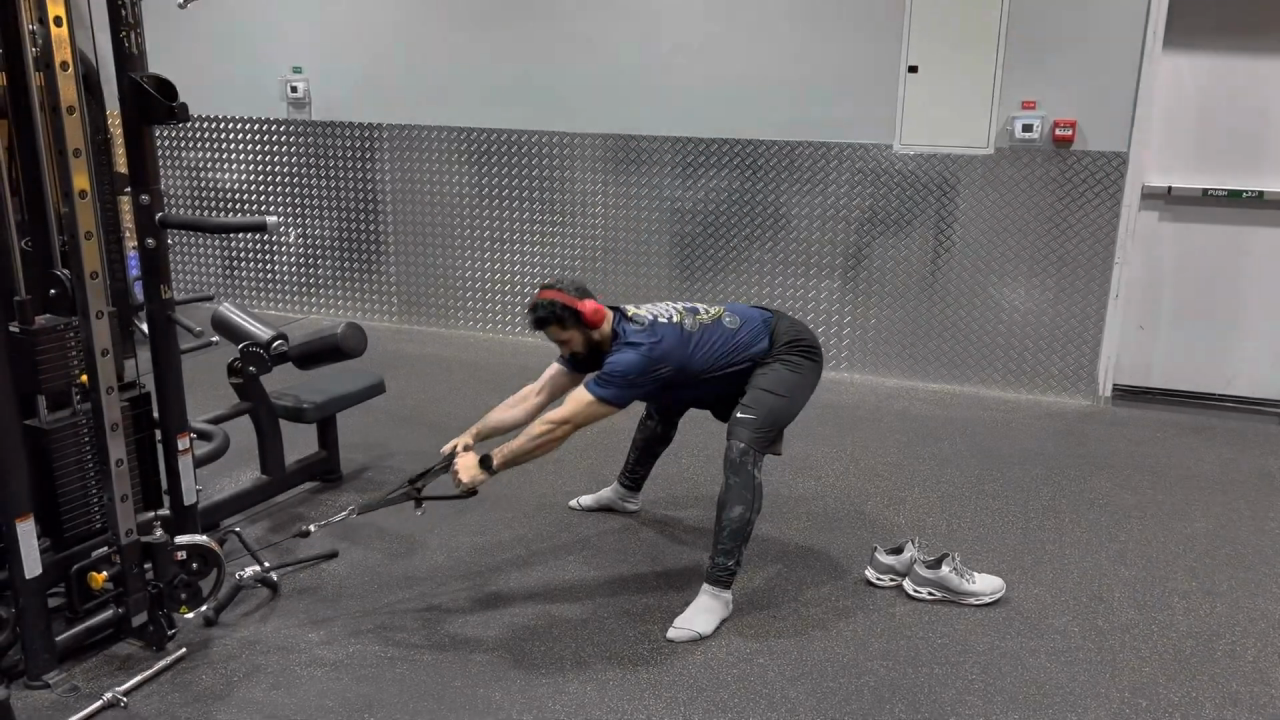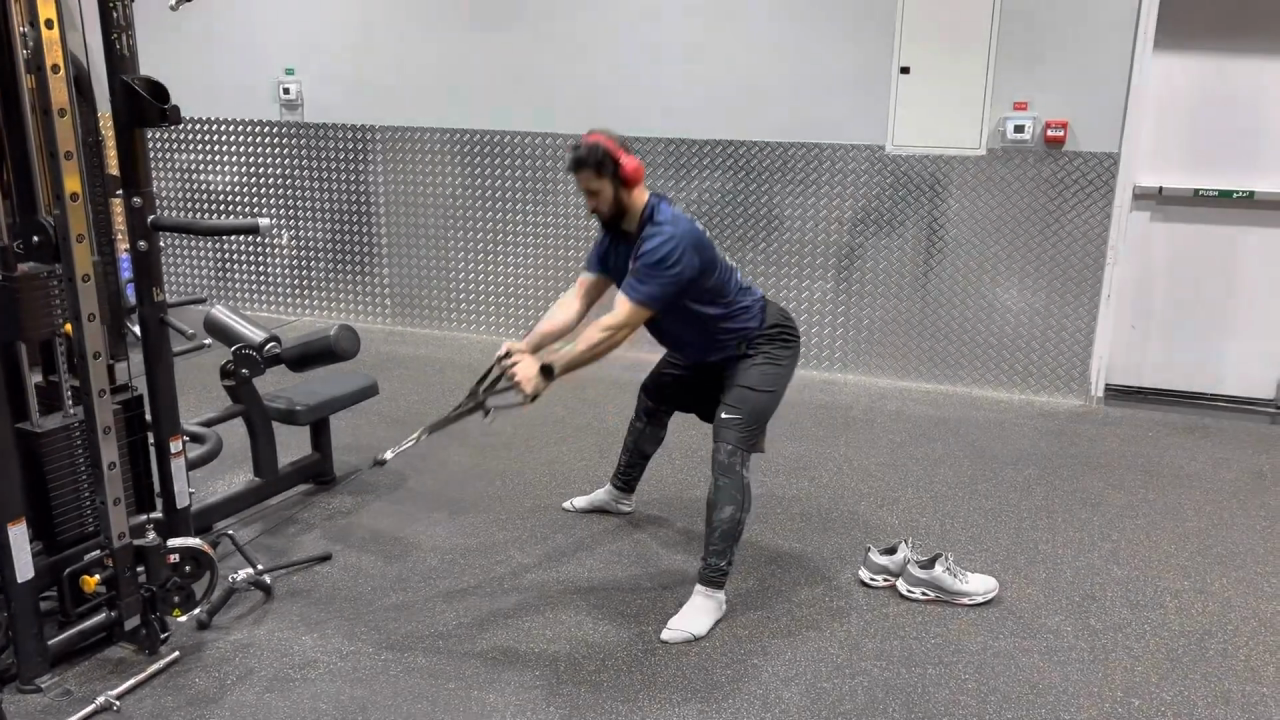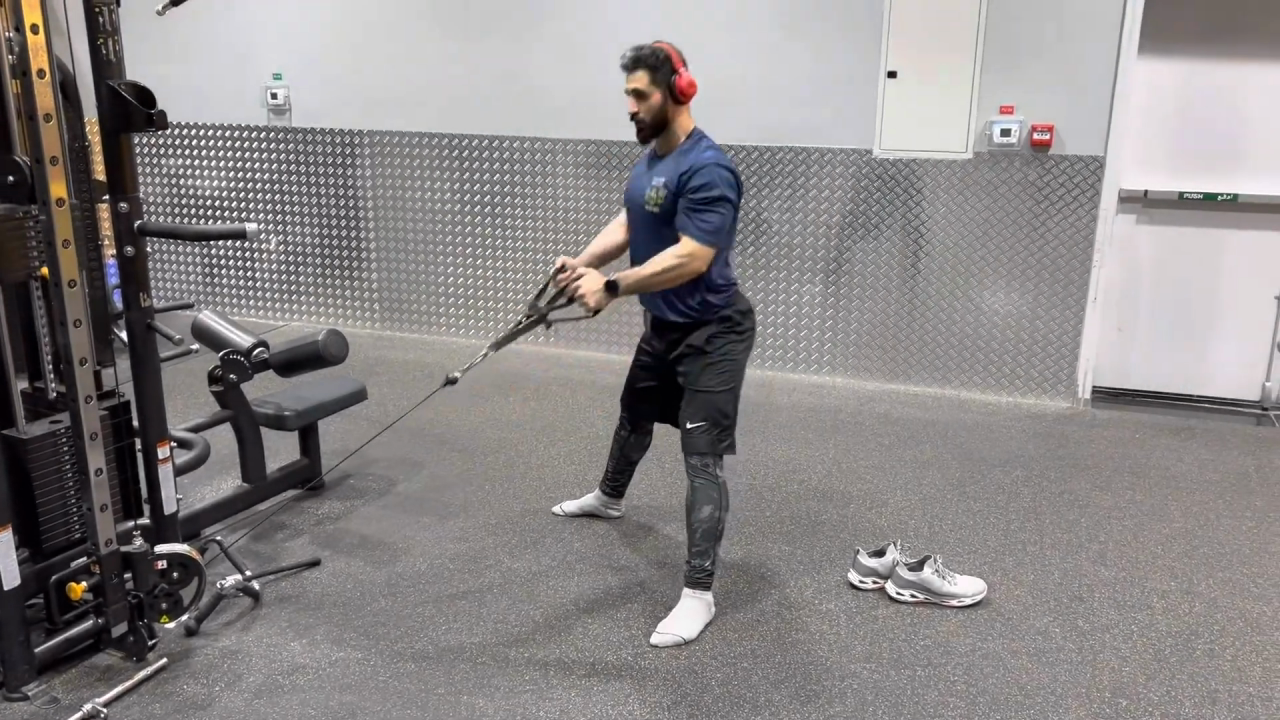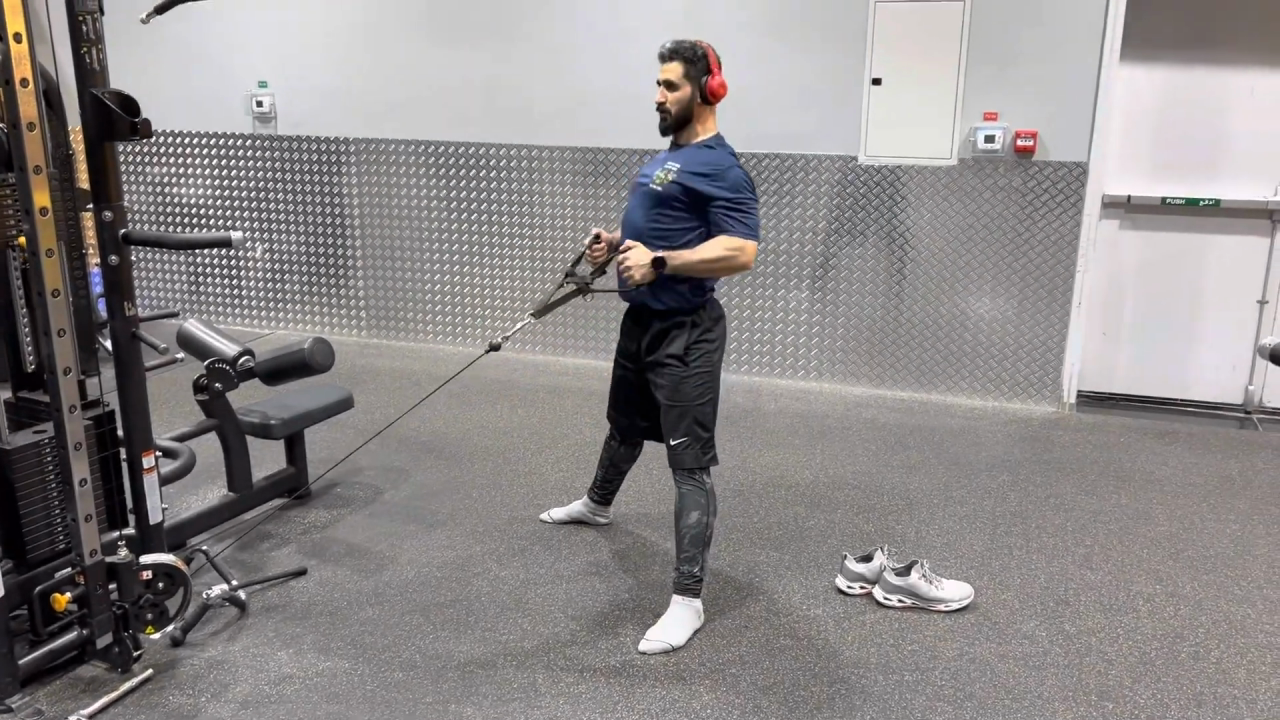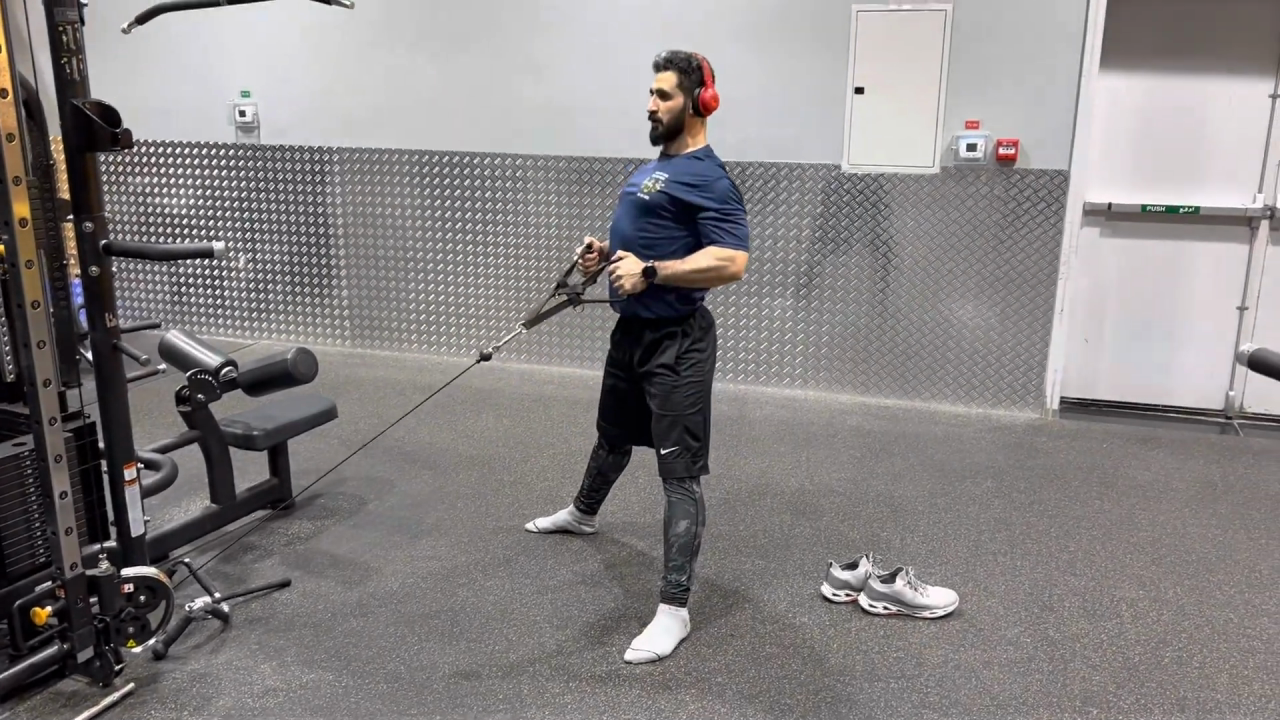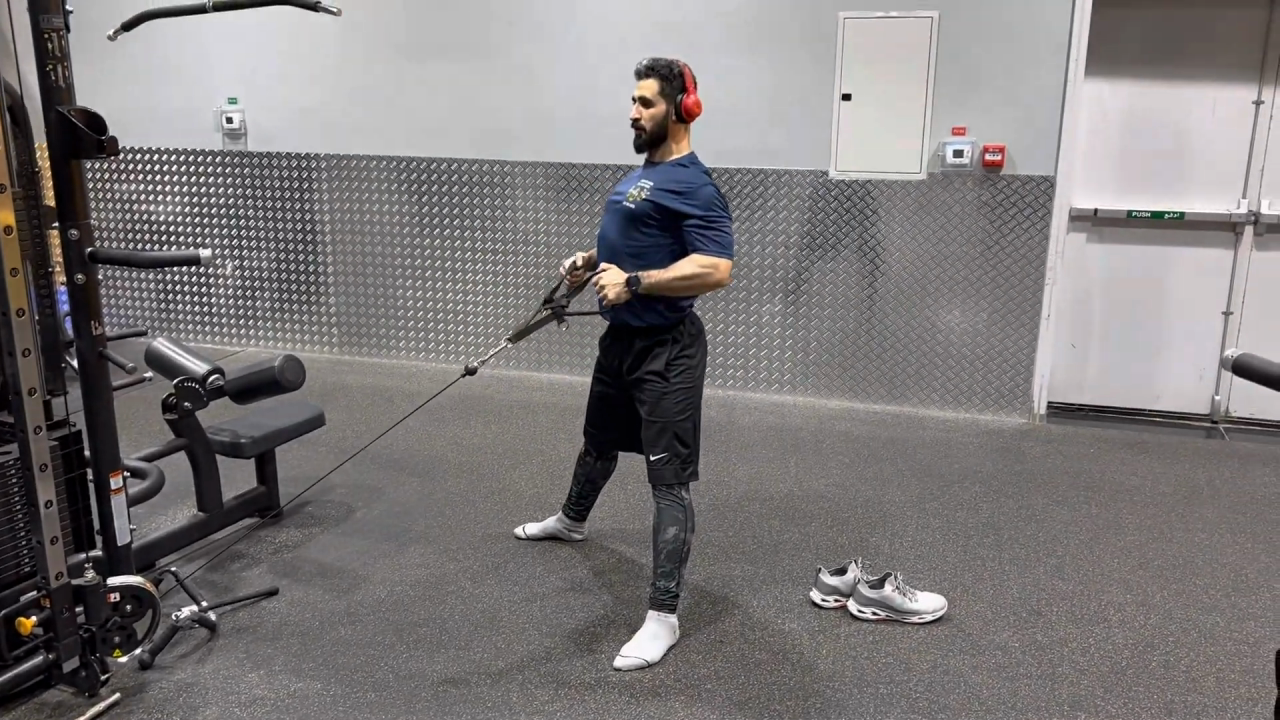
dt=0.4s
person 1, frame 1
left shoulder: (637, 351)
right shoulder: (599, 335)
left elbow: (561, 424)
right elbow: (537, 394)
left wrist: (487, 465)
right wrist: (473, 436)
left hip: (786, 354)
right hip: (739, 353)
left knee: (741, 452)
right knee: (661, 403)
left ankle: (717, 592)
right ankle: (625, 492)
person 1, frame 2
left shoulder: (667, 238)
right shoulder: (617, 232)
left elbow: (619, 325)
right elbow: (580, 297)
left wrist: (548, 369)
right wrist: (530, 344)
left hip: (760, 345)
right hip: (700, 347)
left knee: (727, 454)
right knee: (652, 402)
left ankle: (710, 593)
right ankle: (619, 493)
person 1, frame 3
left shoulder: (705, 167)
right shoulder: (651, 159)
left elbow: (694, 257)
right elbow: (628, 225)
left wrist: (610, 286)
right wrist: (587, 259)
left hip: (713, 331)
right hip: (664, 324)
left knee: (702, 455)
right knee: (634, 415)
left ankle: (698, 594)
right ankle: (609, 497)
person 1, frame 4
left shoulder: (719, 168)
right shoulder: (668, 155)
left elbow: (741, 251)
left wrist: (658, 261)
right wrist: (615, 241)
left hip: (685, 331)
right hip: (640, 319)
left knee: (688, 463)
right knee: (624, 426)
left ankle: (688, 601)
right ankle: (597, 503)
person 1, frame 5
left shoulder: (708, 179)
right shoulder: (656, 166)
left elbow: (732, 262)
left wrist: (650, 271)
right wrist: (606, 250)
left hip: (677, 340)
right hip: (631, 329)
left knee: (679, 472)
right knee: (612, 434)
left ankle: (674, 609)
right ankle: (583, 512)
person 1, frame 6
left shoulder: (692, 185)
right shoulder: (641, 173)
left elbow: (716, 269)
left wrist: (634, 282)
right wrist: (589, 260)
left hip: (667, 349)
right hip: (620, 337)
left knee: (669, 479)
right knee: (598, 441)
left ankle: (663, 616)
right ankle: (571, 519)
